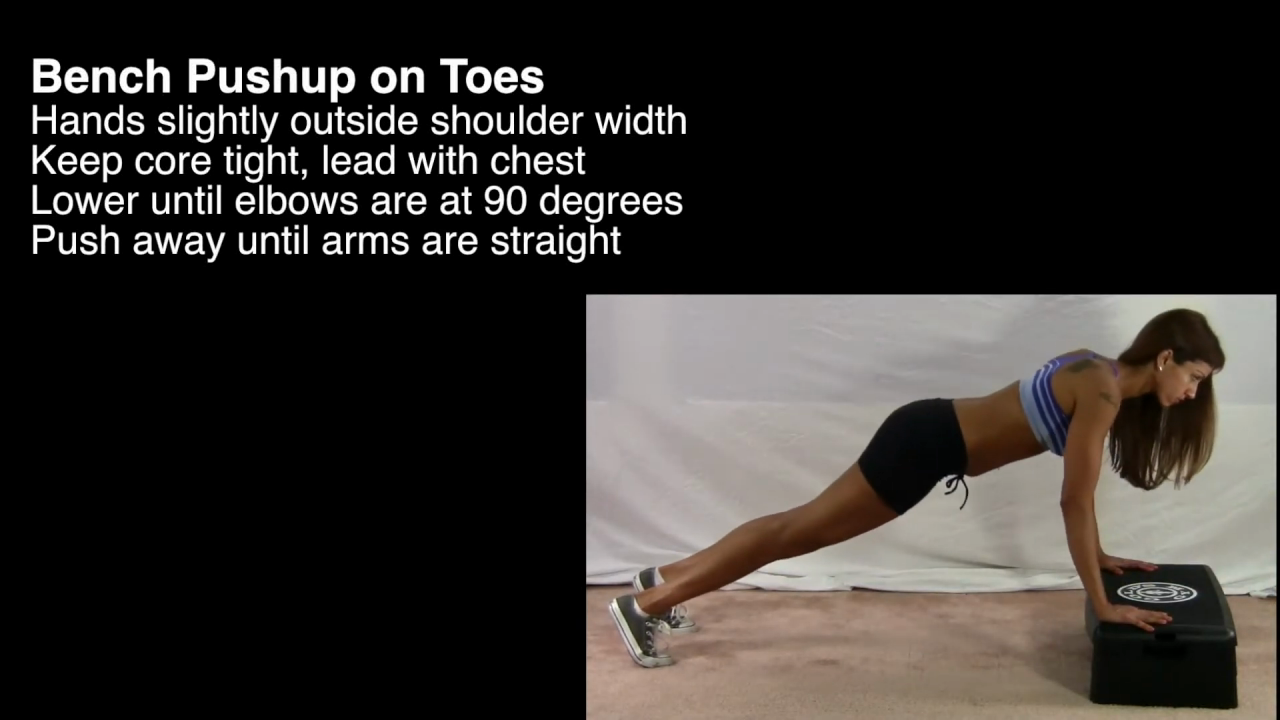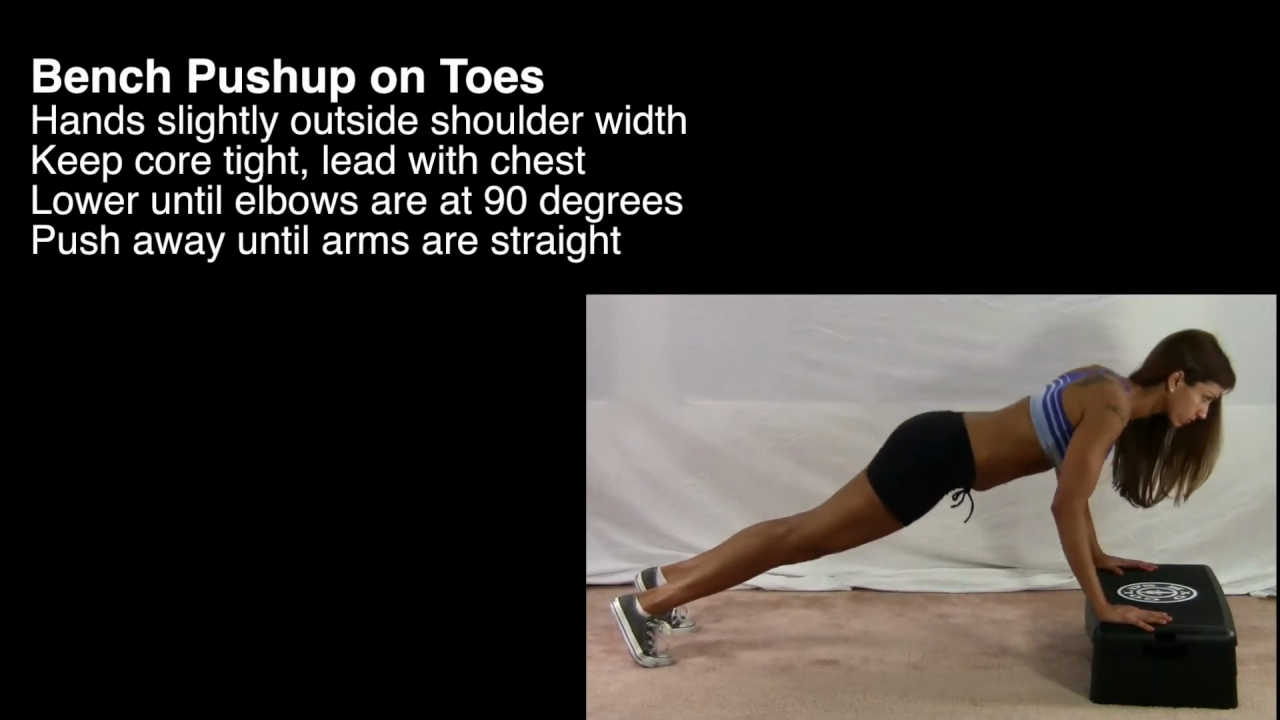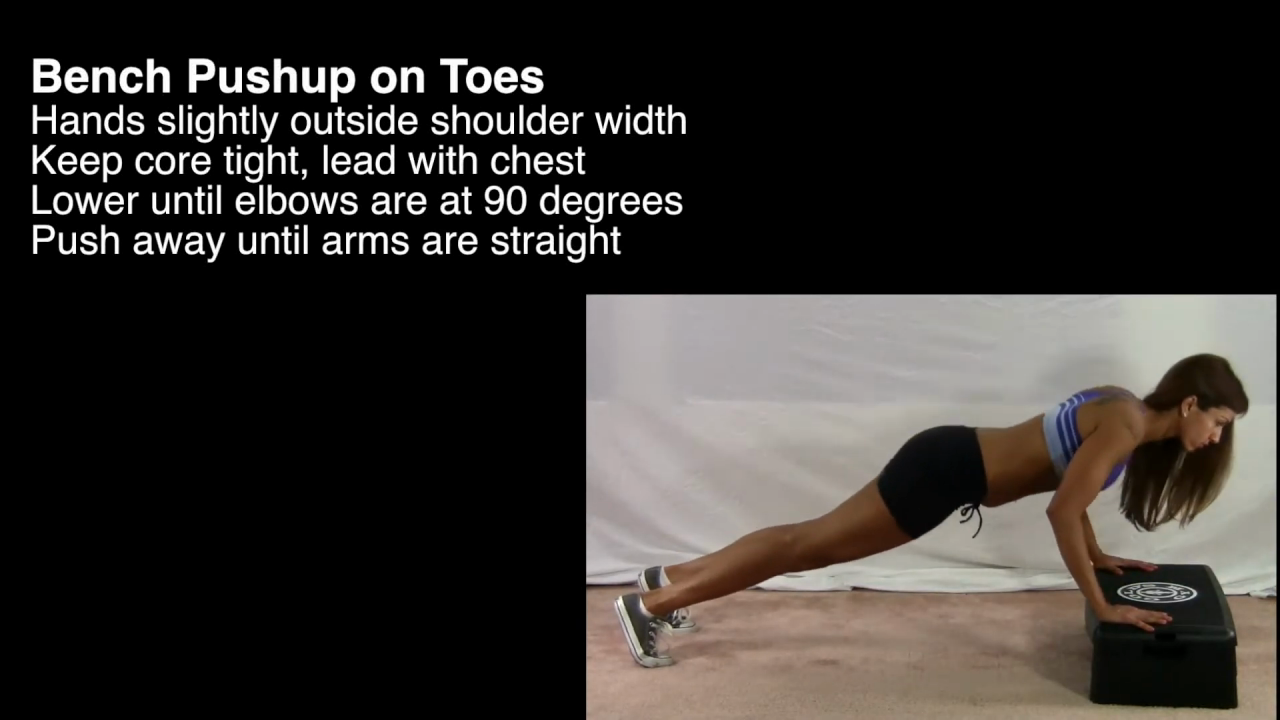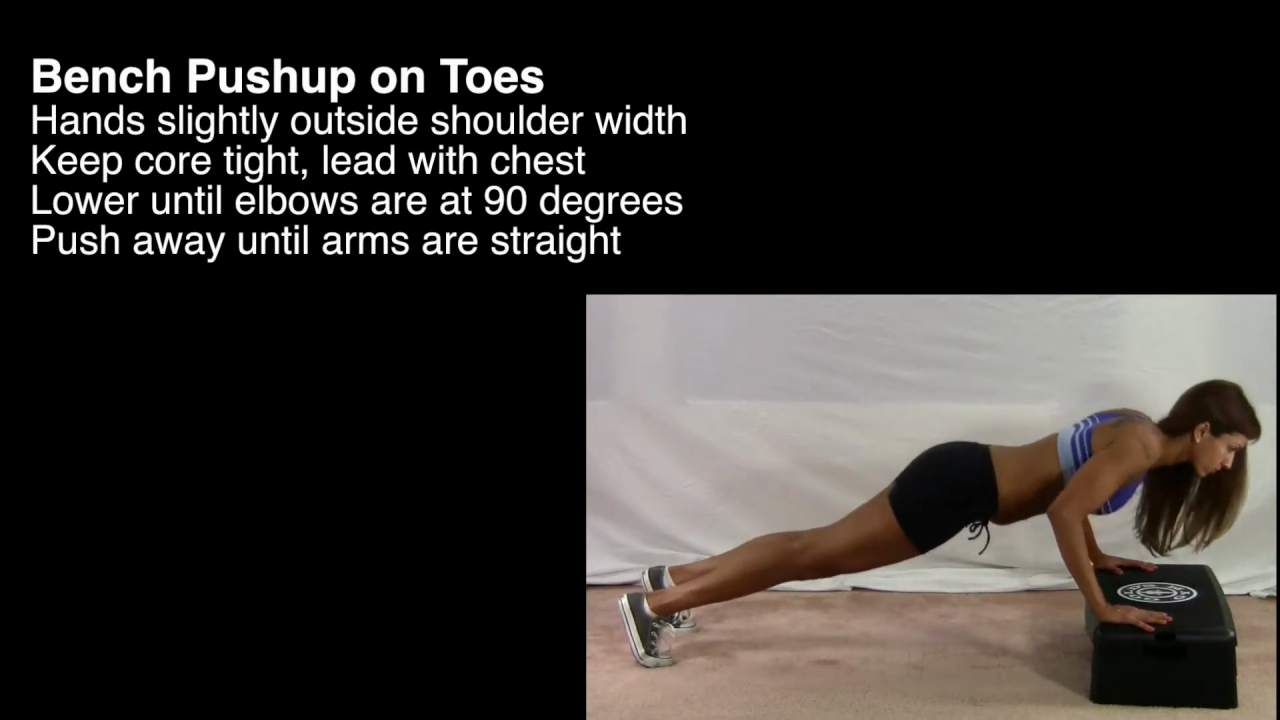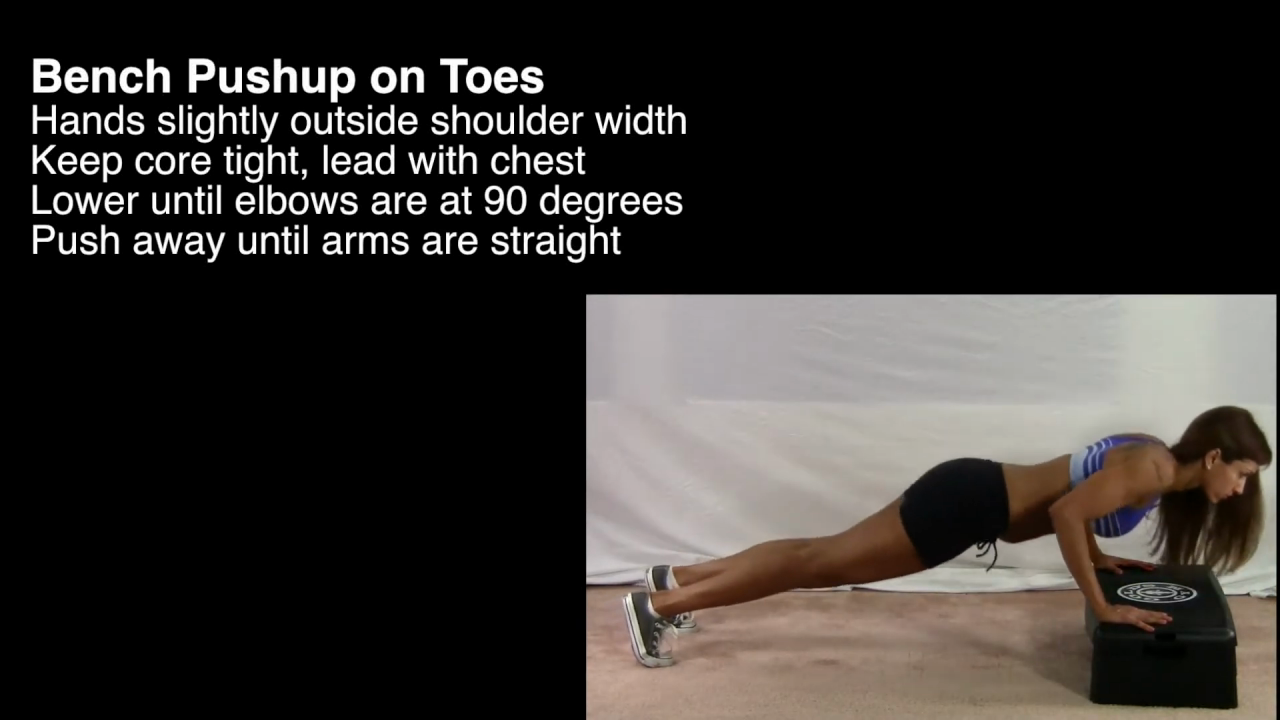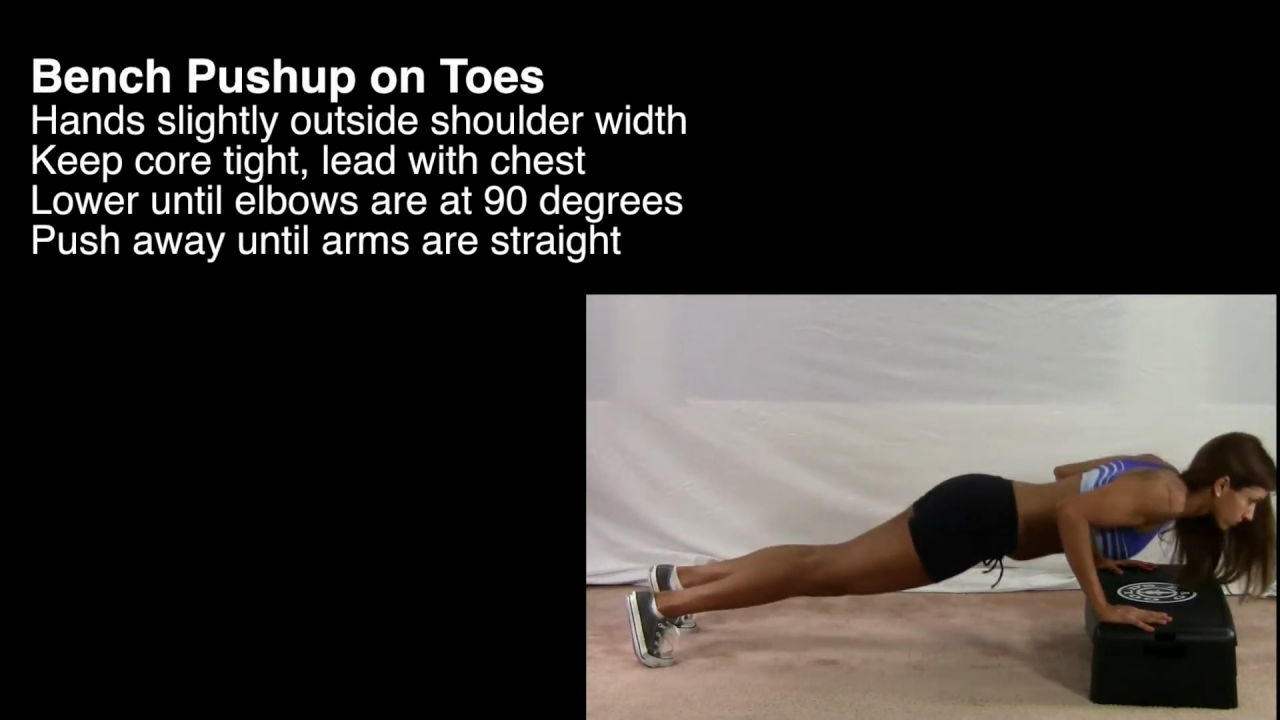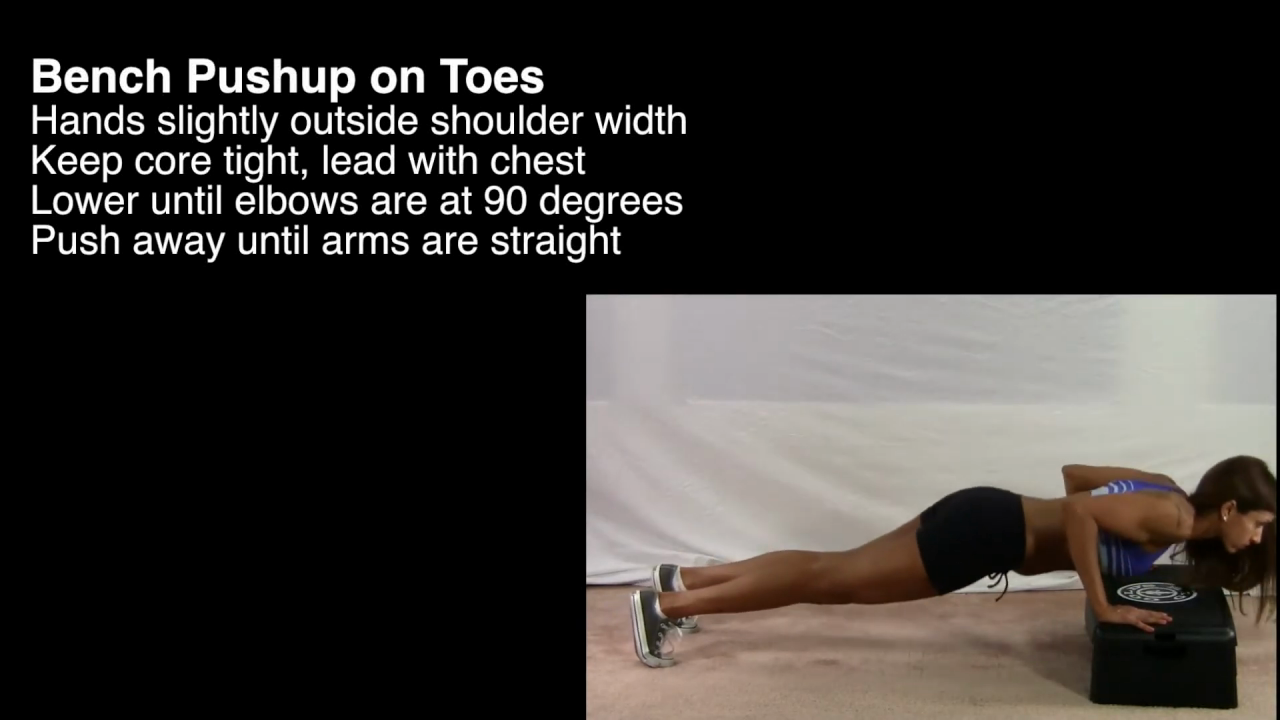
dt=0.1s
person 1, frame 1
left shoulder: (1107, 376)
right shoulder: (1103, 393)
left elbow: (1075, 486)
right elbow: (1074, 501)
left wrist: (1097, 556)
right wrist: (1102, 603)
left hip: (934, 432)
right hip: (927, 443)
left knee: (798, 526)
right knee: (795, 533)
left ankle: (662, 581)
right ankle: (645, 604)
person 1, frame 2
left shoulder: (1116, 390)
right shoulder: (1112, 407)
left elbow: (1071, 489)
right elbow: (1066, 507)
left wrist: (1098, 558)
right wrist: (1102, 606)
left hip: (942, 443)
right hip: (936, 456)
left knee: (802, 531)
right knee: (800, 539)
left ankle: (664, 581)
right ankle: (646, 605)
person 1, frame 3
left shoulder: (1128, 410)
right shoulder: (1126, 426)
left elbow: (1064, 481)
right elbow: (1061, 509)
left wrist: (1098, 557)
right wrist: (1101, 605)
left hip: (950, 459)
right hip: (946, 469)
left knee: (809, 538)
right knee: (806, 549)
left ankle: (666, 579)
right ankle: (650, 604)
person 1, frame 4
left shoulder: (1142, 431)
right shoulder: (1139, 447)
right elbow: (1061, 514)
left wrist: (1099, 557)
right wrist: (1103, 608)
left hip: (961, 472)
right hip: (959, 487)
left knee: (814, 545)
right knee: (813, 557)
left ankle: (672, 578)
right ankle: (655, 605)
person 1, frame 5
left shoulder: (1153, 453)
right shoulder: (1154, 474)
right elbow: (1063, 512)
left wrist: (1100, 558)
right wrist: (1101, 607)
left hip: (970, 489)
right hip: (967, 504)
left knee: (823, 554)
right knee: (820, 566)
left ankle: (673, 577)
right ankle: (656, 603)
person 1, frame 6
left shoulder: (1163, 474)
right shoulder: (1164, 497)
right elbow: (1068, 517)
left wrist: (1101, 558)
right wrist: (1103, 608)
left hip: (978, 504)
right hip: (978, 521)
left knee: (828, 561)
right knee: (825, 573)
left ankle: (679, 578)
right ankle: (661, 604)
person 1, frame 7
left shoulder: (1165, 492)
right shoulder: (1171, 519)
left elbow: (1073, 474)
right elbow: (1082, 510)
left wrist: (1093, 554)
right wrist: (1102, 607)
left hip: (987, 517)
right hip: (984, 534)
left knee: (833, 569)
right knee: (828, 580)
left ankle: (681, 579)
right ankle: (664, 605)
